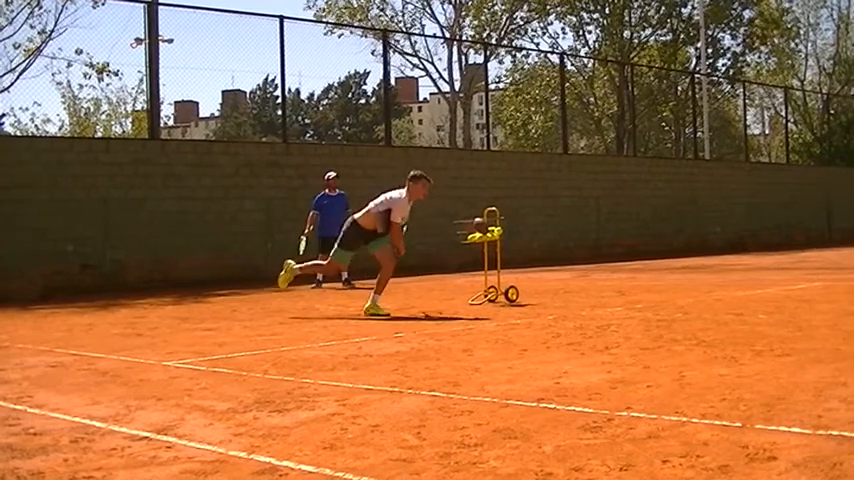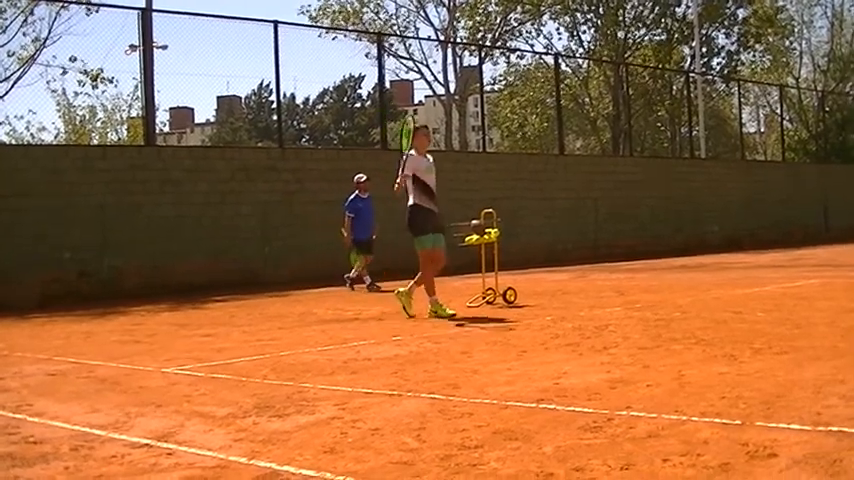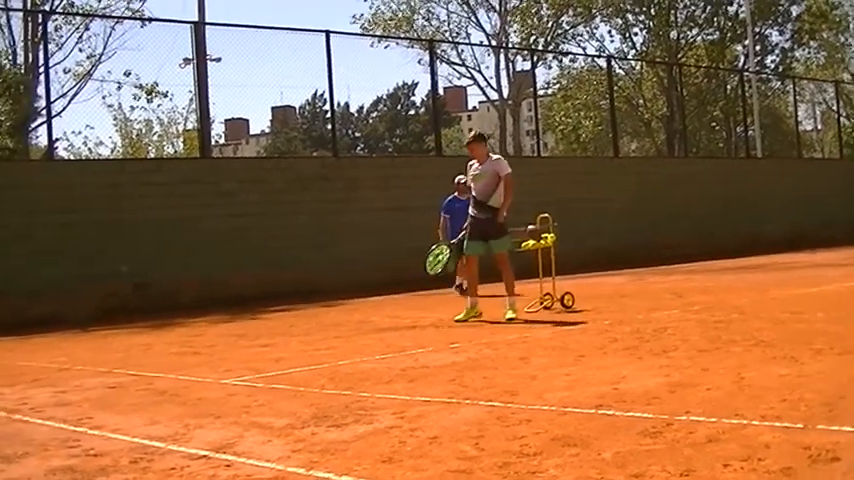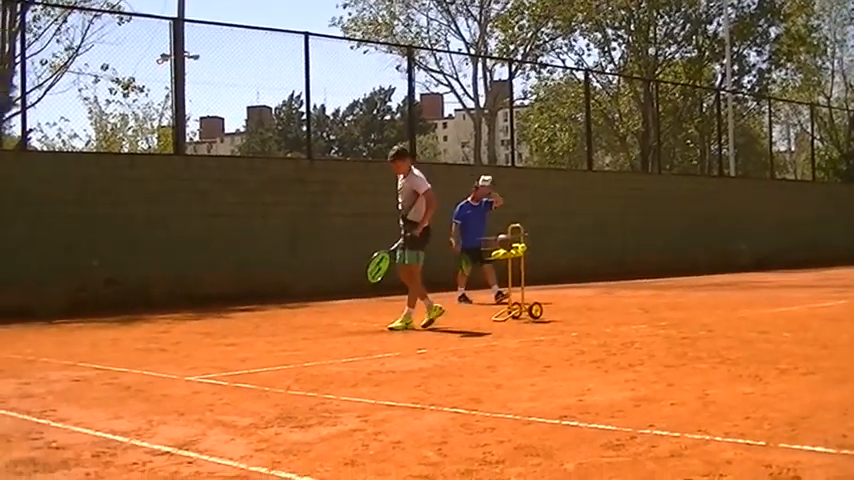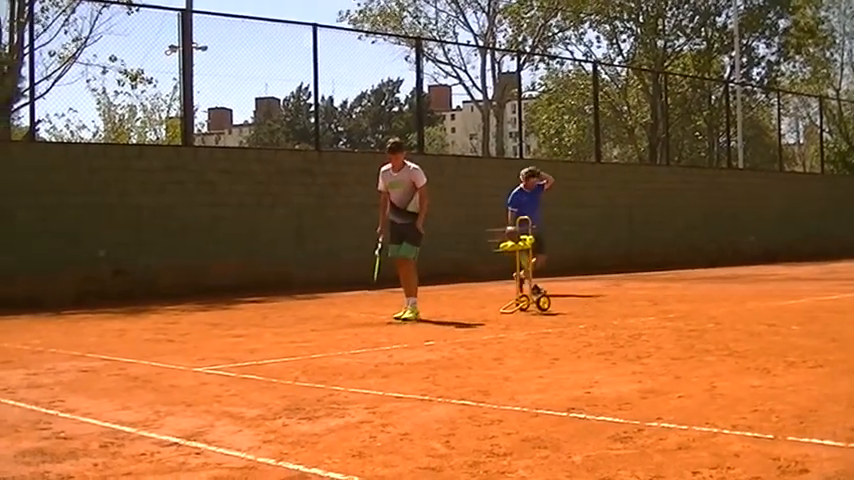
dt=1s
person 1, frame 1
left shoulder: (406, 202)
right shoulder: (400, 201)
left elbow: (395, 230)
right elbow: (394, 234)
right wrist: (401, 250)
left hip: (372, 231)
right hip: (356, 229)
left knee: (389, 264)
right knee: (330, 266)
left ankle: (372, 304)
right ankle: (293, 269)
person 1, frame 2
left shoulder: (429, 159)
right shoulder: (410, 157)
right elbow: (402, 180)
left wrist: (434, 209)
right wrist: (399, 186)
left hip: (432, 212)
right hip: (419, 212)
left knee: (440, 260)
right knee: (428, 260)
left ankle: (407, 292)
right ankle: (433, 304)
person 1, frame 3
left shoulder: (497, 162)
right shoulder: (471, 166)
left elbow: (510, 187)
left wrist: (501, 212)
right wrist: (469, 218)
left hip: (493, 219)
right hip: (475, 220)
left knee: (502, 262)
right knee: (469, 263)
left ankle: (511, 306)
right ankle: (473, 307)
person 1, frame 4
left shoulder: (416, 178)
right shoulder: (401, 177)
left elbow: (432, 203)
left wrist: (420, 227)
left hip: (418, 231)
right hip: (407, 230)
left knee: (412, 272)
right knee: (403, 272)
left ankle: (408, 317)
right ankle: (432, 308)
person 1, frame 5
left shoulder: (414, 171)
right shoulder: (384, 172)
left elbow: (424, 198)
left wrist: (419, 222)
right wrist: (382, 224)
left hip: (412, 223)
right hip: (395, 223)
left knee: (408, 263)
right knee: (400, 265)
left ankle: (413, 307)
right ankle: (408, 305)
person 2, frame 1
left shoulder: (343, 196)
right shoulder: (320, 198)
left elbow: (348, 213)
right elbow: (313, 214)
right wrist: (308, 228)
left hip: (340, 232)
right hip: (325, 233)
right knee: (323, 256)
left ankle: (345, 279)
right ankle: (319, 280)
person 2, frame 2
left shoulder: (368, 197)
right shoulder: (353, 200)
right elbow: (348, 219)
left wrist: (373, 228)
right wrist: (348, 235)
left hip: (368, 235)
right hip: (357, 236)
left knee: (368, 258)
right knee: (362, 259)
left ankle: (351, 276)
right ankle: (368, 282)
person 2, frame 3
left shoulder: (469, 200)
right shoulder: (450, 202)
right elbow: (443, 220)
right wrist: (442, 236)
right hip: (456, 236)
left knee: (466, 260)
right knee: (464, 259)
left ankle: (465, 286)
right ankle: (458, 283)
person 2, frame 4
left shoulder: (485, 204)
right shoulder: (462, 207)
left elbow: (500, 201)
right elbow: (455, 226)
left wrist: (490, 192)
right wrist: (456, 243)
left hip: (481, 244)
right hip: (467, 245)
left knee: (488, 266)
right knee: (465, 270)
left ankle: (497, 293)
right ankle: (461, 294)
person 2, frame 5
left shoulder: (537, 189)
right shoulder: (516, 195)
left elbow: (551, 181)
right elbow: (511, 215)
left wrist: (538, 173)
right wrist: (514, 232)
left hip: (536, 231)
right hip: (524, 233)
left knee: (541, 257)
left ankle: (522, 275)
right ankle: (532, 285)
